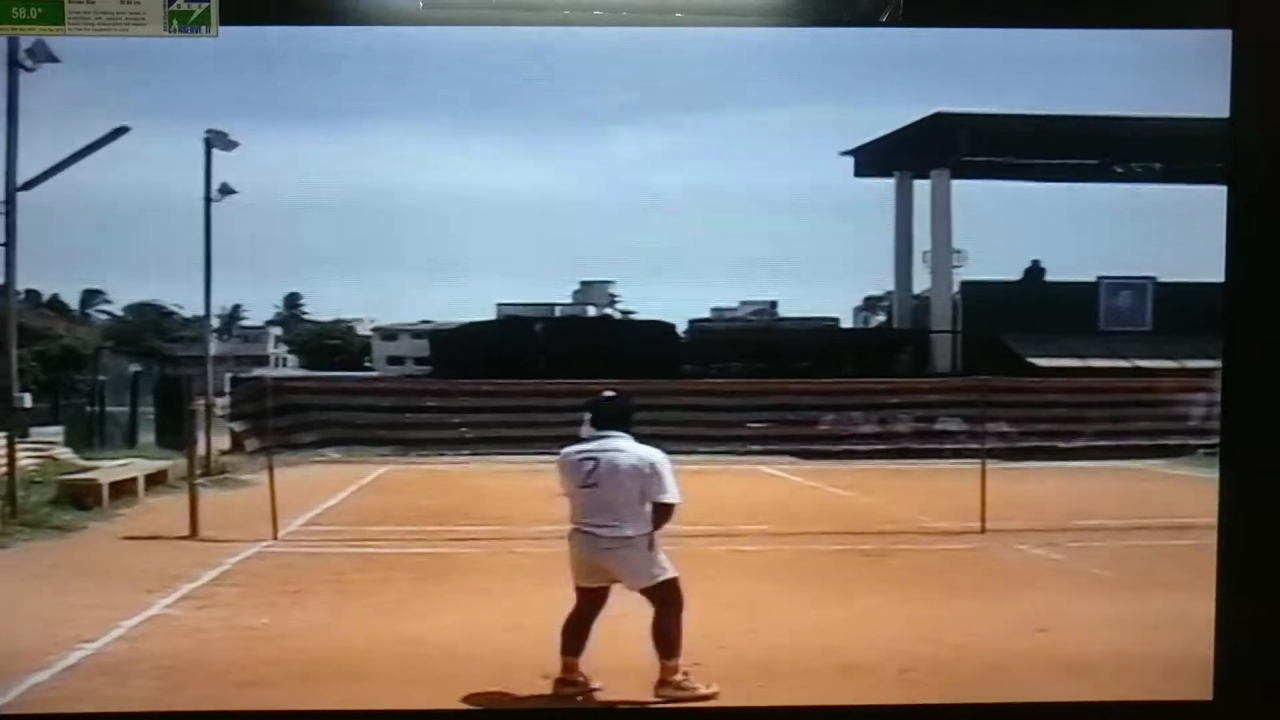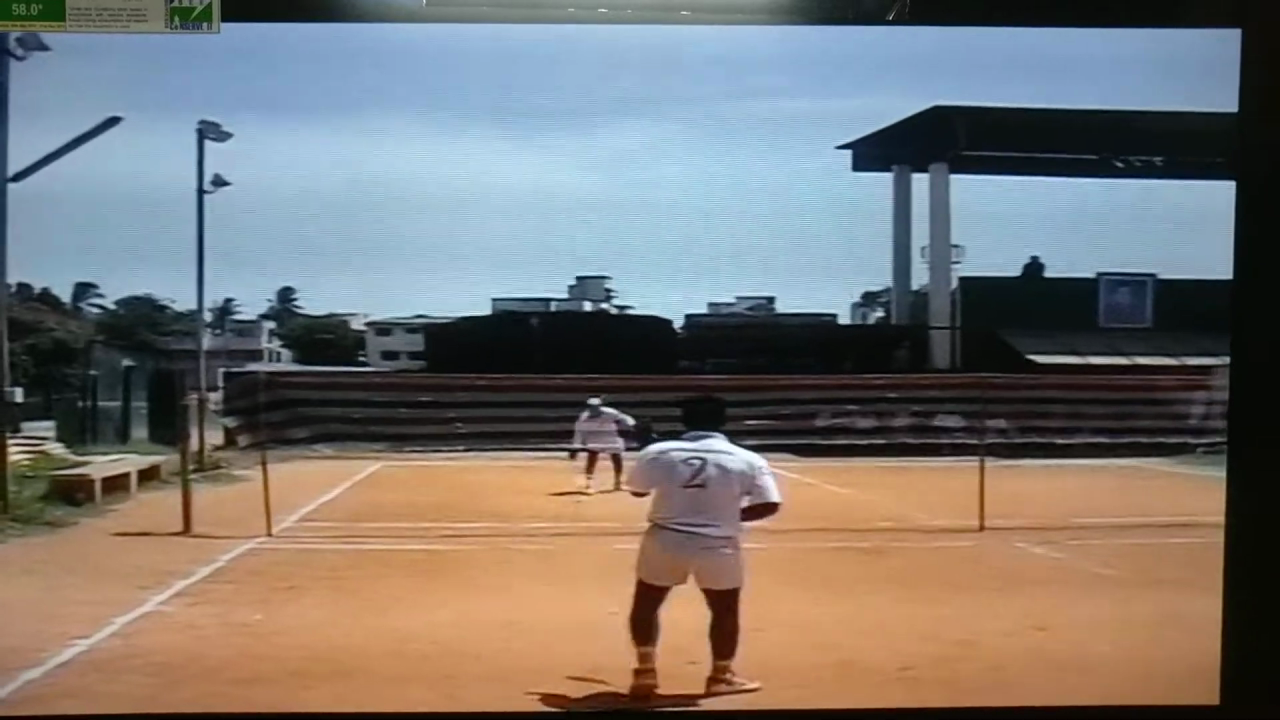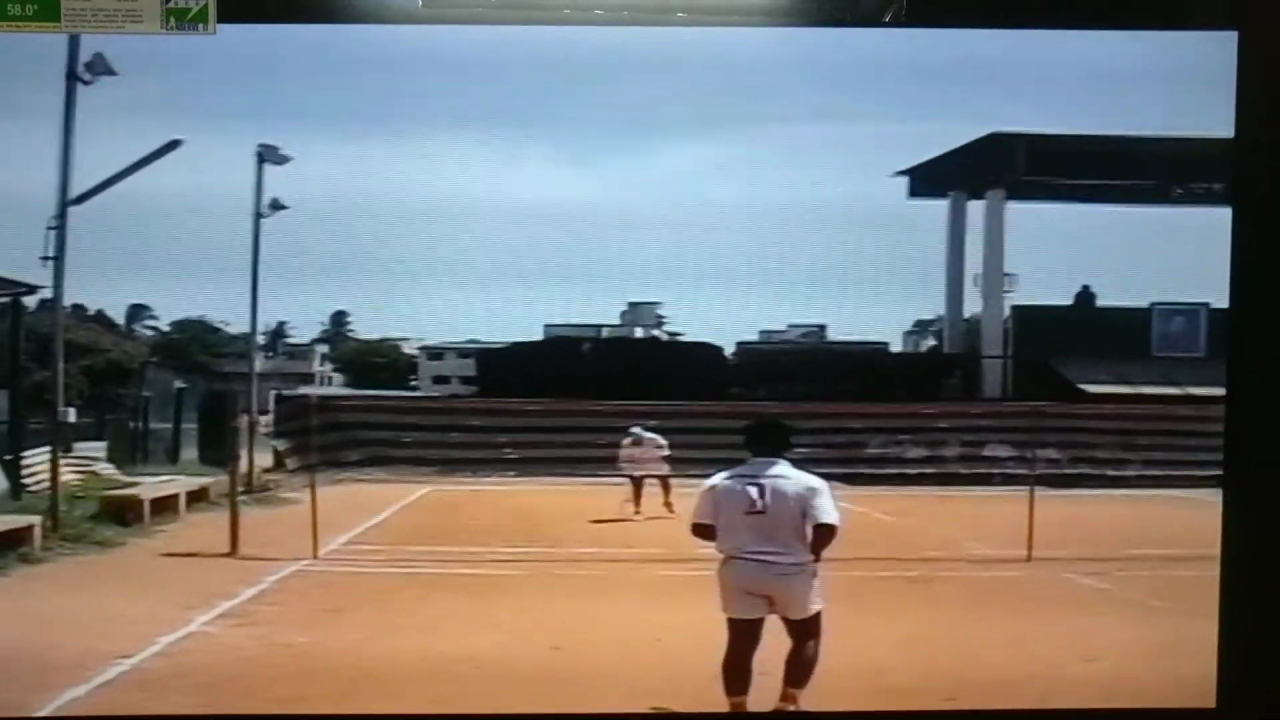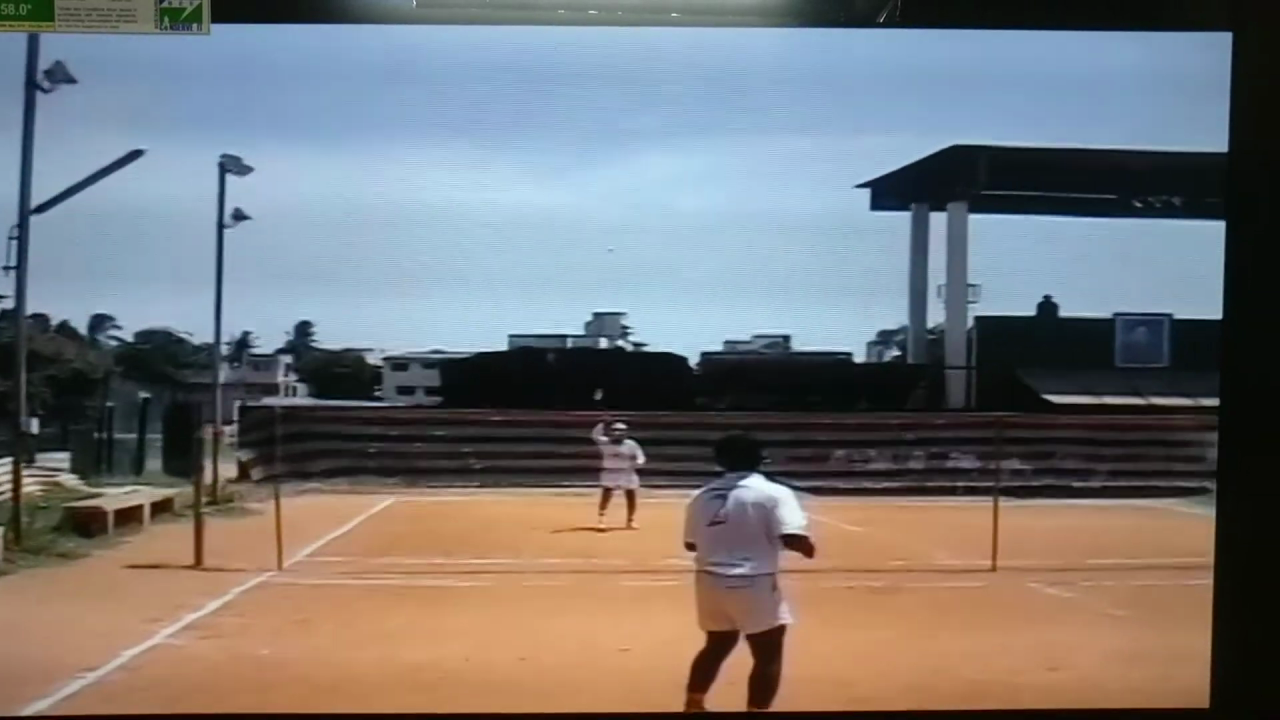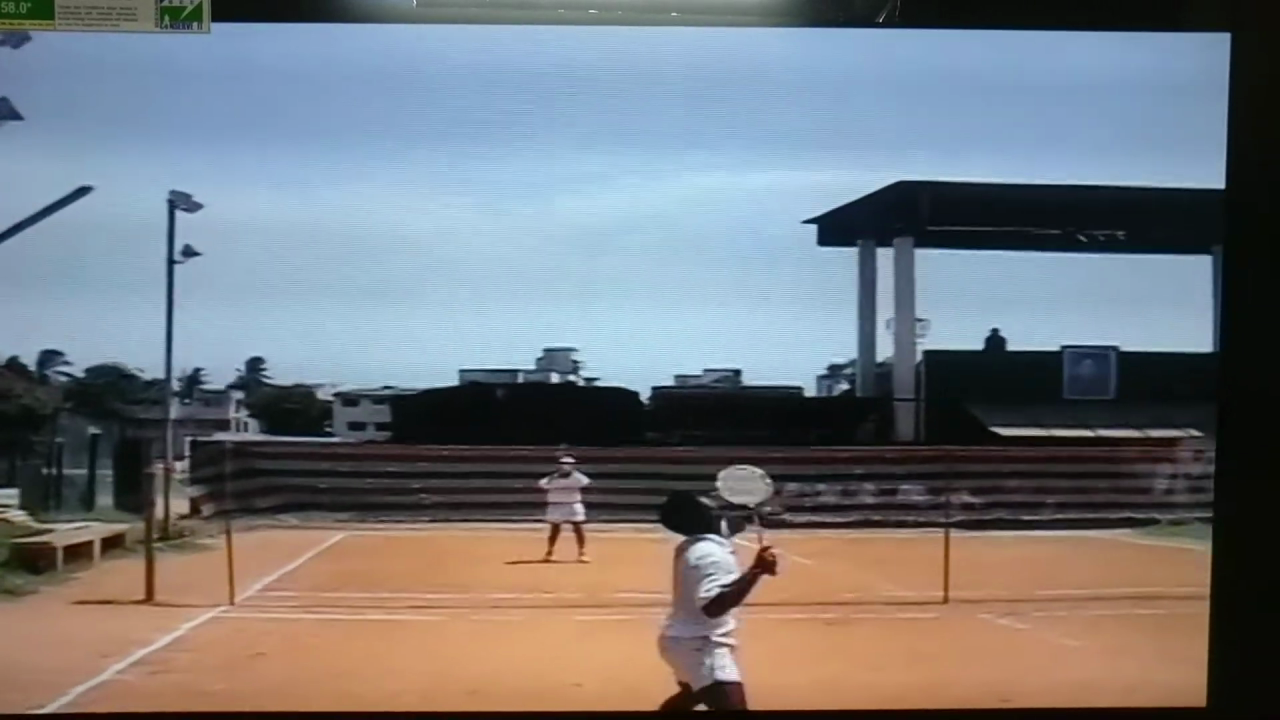
dt=0.5s
person 1, frame 1
left shoulder: (569, 457)
right shoulder: (649, 456)
right elbow: (664, 507)
right wrist: (647, 531)
left hip: (584, 543)
right hip: (631, 545)
left knee: (585, 609)
right knee: (669, 605)
left ankle: (568, 675)
right ankle: (671, 679)
person 1, frame 2
left shoulder: (657, 453)
right shoulder: (747, 460)
left elbow: (637, 490)
right elbow: (770, 504)
right wrist: (735, 514)
left hip: (665, 541)
right hip: (718, 545)
left knee: (645, 605)
right knee: (725, 611)
left ankle: (646, 670)
right ankle: (721, 675)
person 1, frame 3
left shoulder: (719, 483)
right shoulder: (809, 483)
left elbow: (700, 528)
right elbow: (827, 528)
right wrist: (813, 552)
left hip: (739, 571)
right hip: (791, 572)
left knee: (740, 645)
right knee: (806, 639)
left ankle: (737, 708)
right ankle: (788, 704)
person 1, frame 4
left shoulder: (702, 496)
right shoulder: (773, 493)
left elbow: (692, 543)
right elbow: (791, 538)
right wrist: (805, 546)
left hip: (709, 582)
right hip: (752, 585)
left knee: (716, 647)
right knee: (768, 657)
left ankle: (692, 706)
person 1, frame 5
left shoulder: (693, 545)
right shoulder: (710, 554)
left elbow: (727, 525)
right elbow: (714, 607)
right wrist: (757, 570)
left hip: (684, 639)
right hip: (699, 644)
left knee: (697, 692)
right knee: (732, 708)
